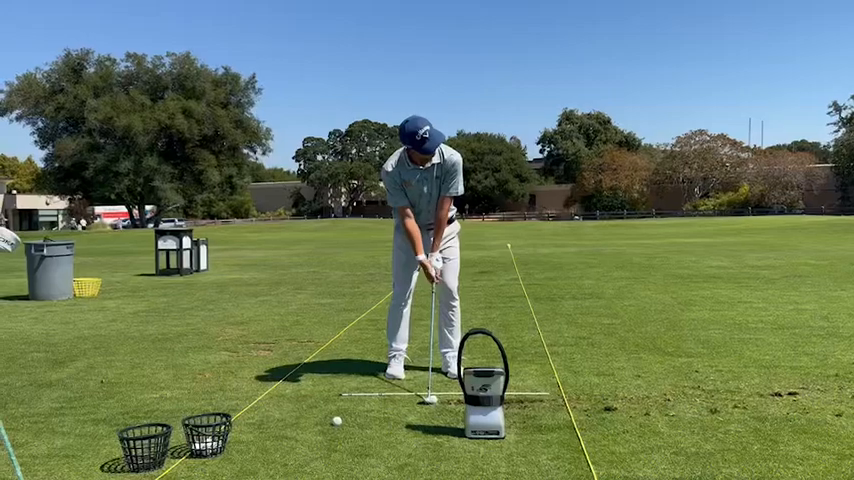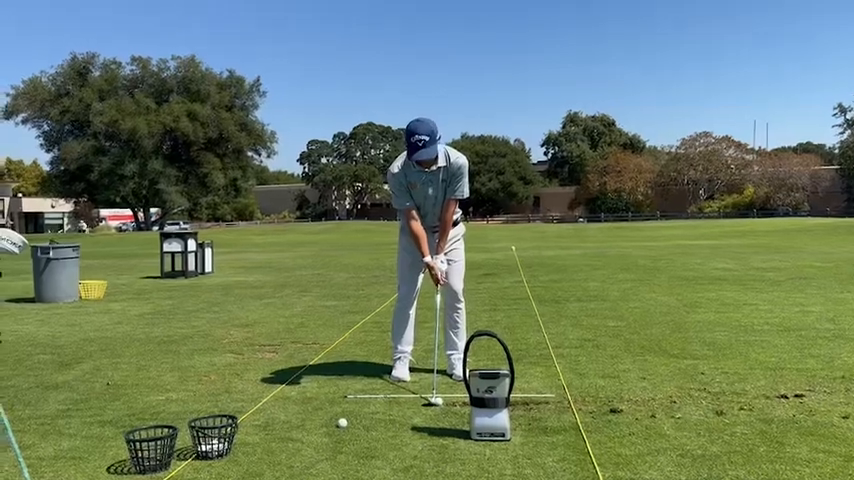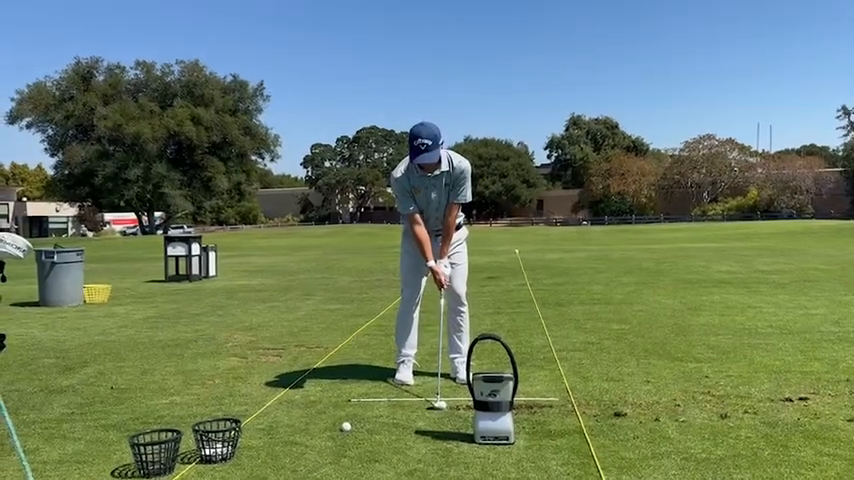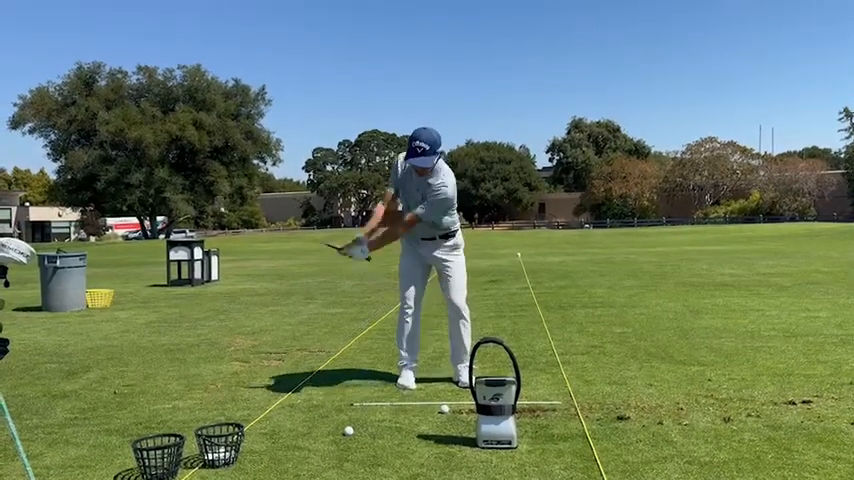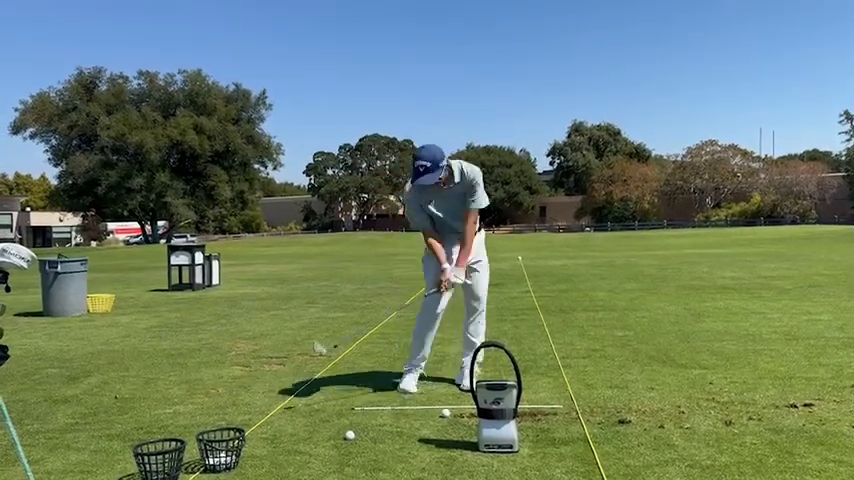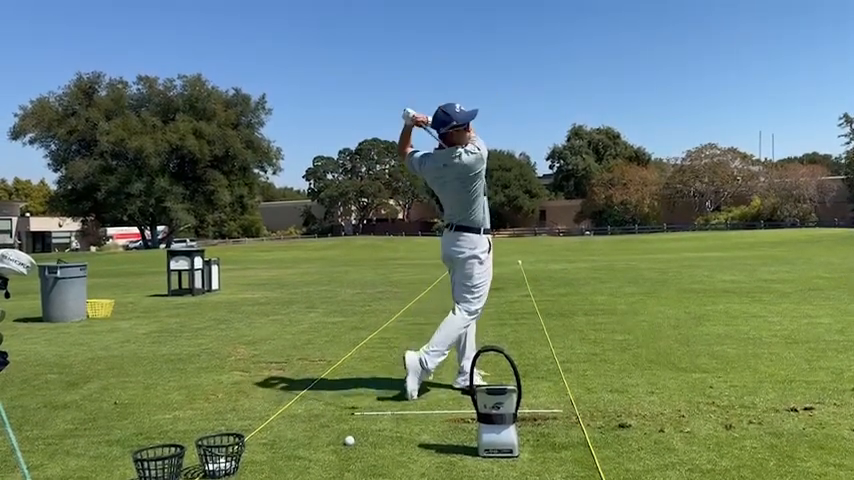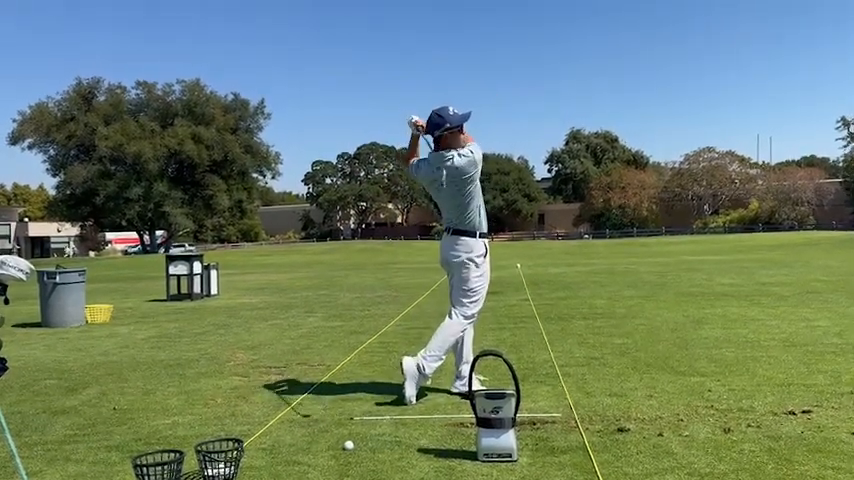
dt=0.7s
person 1, frame 1
left shoulder: (451, 159)
right shoulder: (391, 170)
left elbow: (444, 208)
right elbow: (406, 216)
left wrist: (435, 251)
right wrist: (421, 257)
left hip: (444, 230)
right hip: (408, 231)
left knee: (450, 292)
right knee: (401, 293)
left ankle: (451, 357)
right ankle: (396, 357)
person 1, frame 2
left shoulder: (457, 162)
right shoulder: (397, 171)
left elbow: (449, 211)
right elbow: (412, 218)
left wrist: (440, 253)
right wrist: (427, 258)
left hip: (449, 232)
right hip: (413, 234)
left knee: (455, 294)
right knee: (406, 295)
left ankle: (456, 359)
right ankle: (401, 359)
person 1, frame 3
left shoulder: (460, 166)
right shoulder: (400, 176)
left elbow: (451, 215)
right elbow: (415, 222)
left wrist: (443, 257)
right wrist: (431, 263)
left hip: (452, 236)
right hip: (416, 238)
left knee: (458, 298)
right knee: (410, 299)
left ankle: (460, 363)
right ankle: (405, 362)
person 1, frame 4
left shoulder: (443, 185)
right shoulder: (403, 163)
left elbow: (406, 223)
right elbow: (387, 203)
left wrist: (369, 247)
right wrist: (363, 236)
left hip: (447, 244)
right hip: (411, 241)
left knee: (456, 305)
right knee: (409, 305)
left ankle: (463, 367)
right ankle: (407, 367)
person 1, frame 5
left shoulder: (469, 174)
right shoulder: (415, 194)
left elbow: (471, 223)
right elbow: (430, 235)
left wrist: (462, 263)
right wrist: (444, 267)
left hip: (471, 245)
right hip: (440, 250)
left knee: (477, 305)
right knee: (435, 308)
left ankle: (467, 370)
right ankle: (413, 369)
person 1, frame 6
left shoulder: (427, 163)
right shoulder: (475, 157)
left elbow: (403, 152)
right elbow: (472, 137)
left wrist: (409, 124)
right wrist: (431, 121)
left hip: (452, 239)
right hip: (474, 242)
left knee: (465, 307)
right knee: (468, 309)
left ankle: (466, 375)
right ankle: (423, 362)
person 1, frame 7
left shoulder: (425, 168)
right shoulder: (467, 161)
left elbow: (410, 161)
right elbow: (471, 142)
left wrist: (416, 134)
right wrist: (437, 132)
left hip: (451, 243)
right hip: (471, 246)
left knee: (463, 311)
right knee: (463, 314)
left ankle: (464, 380)
right ankle: (420, 367)
